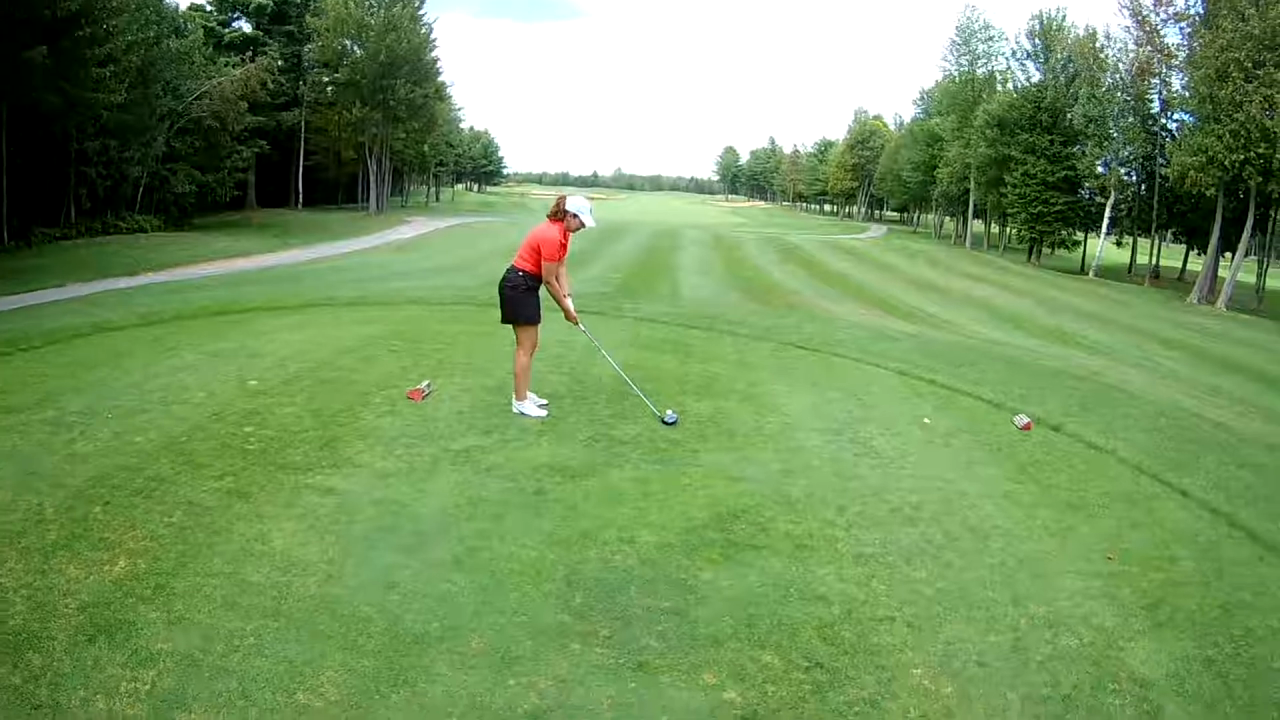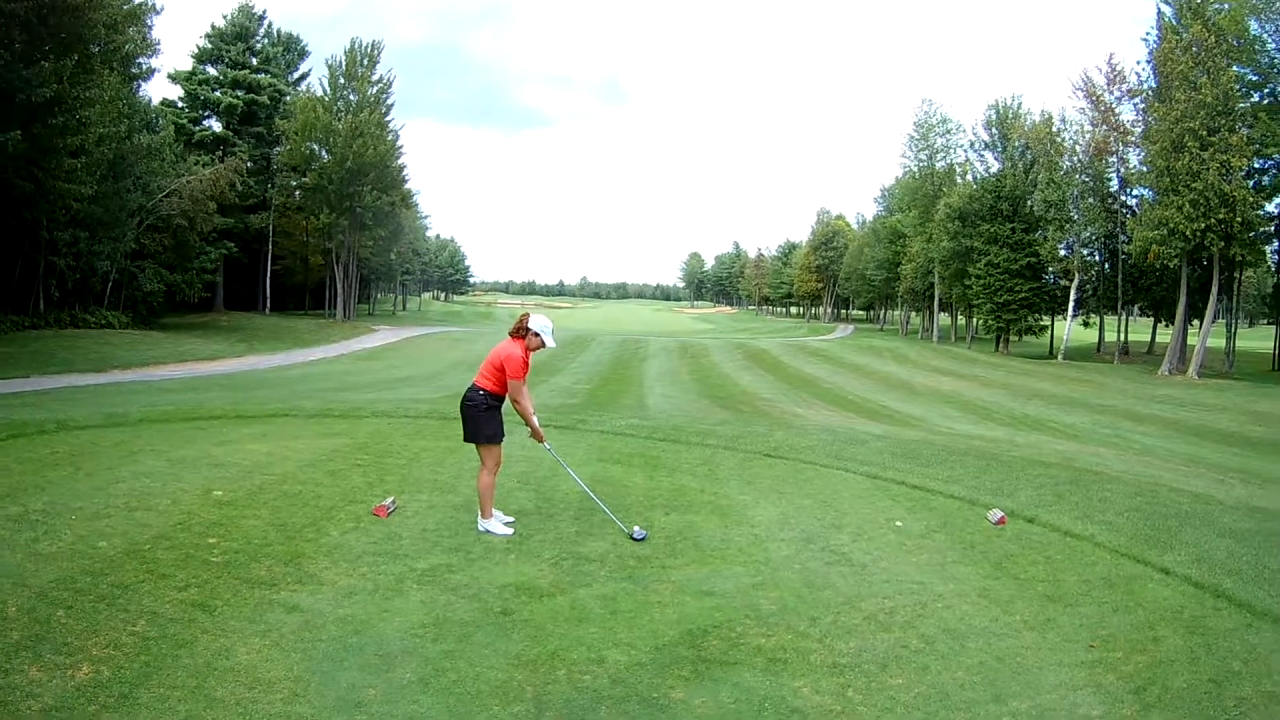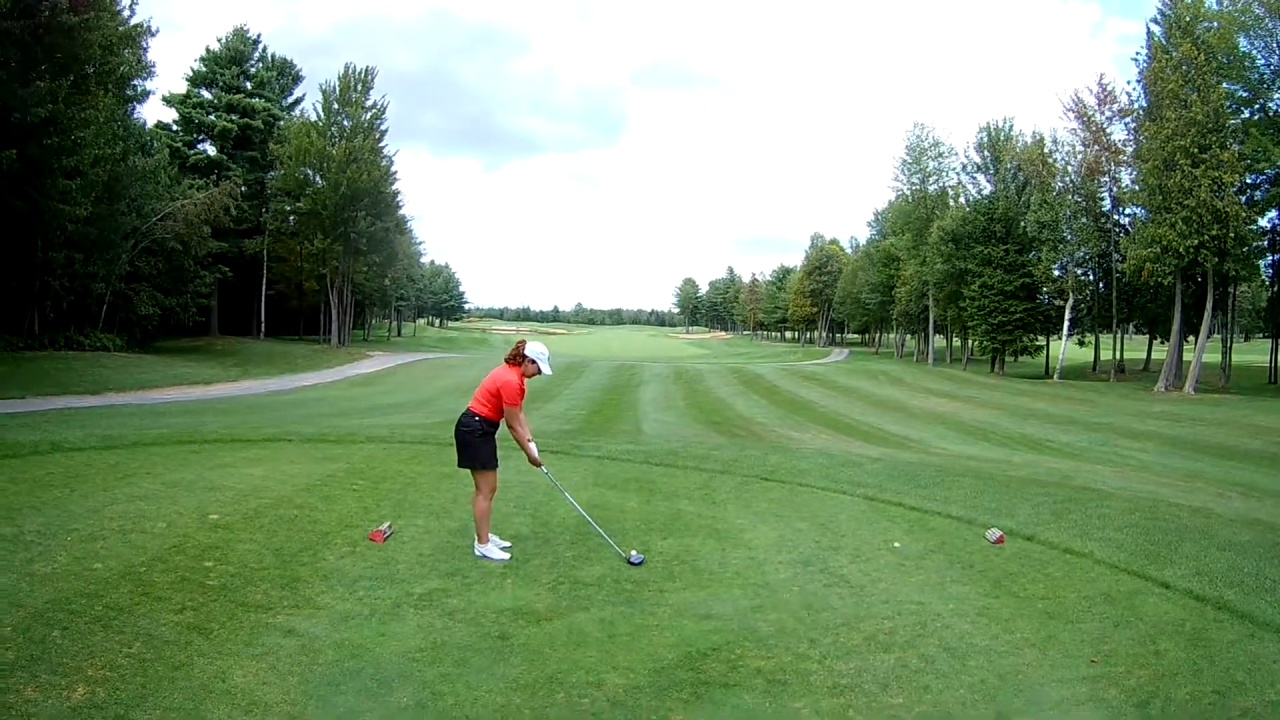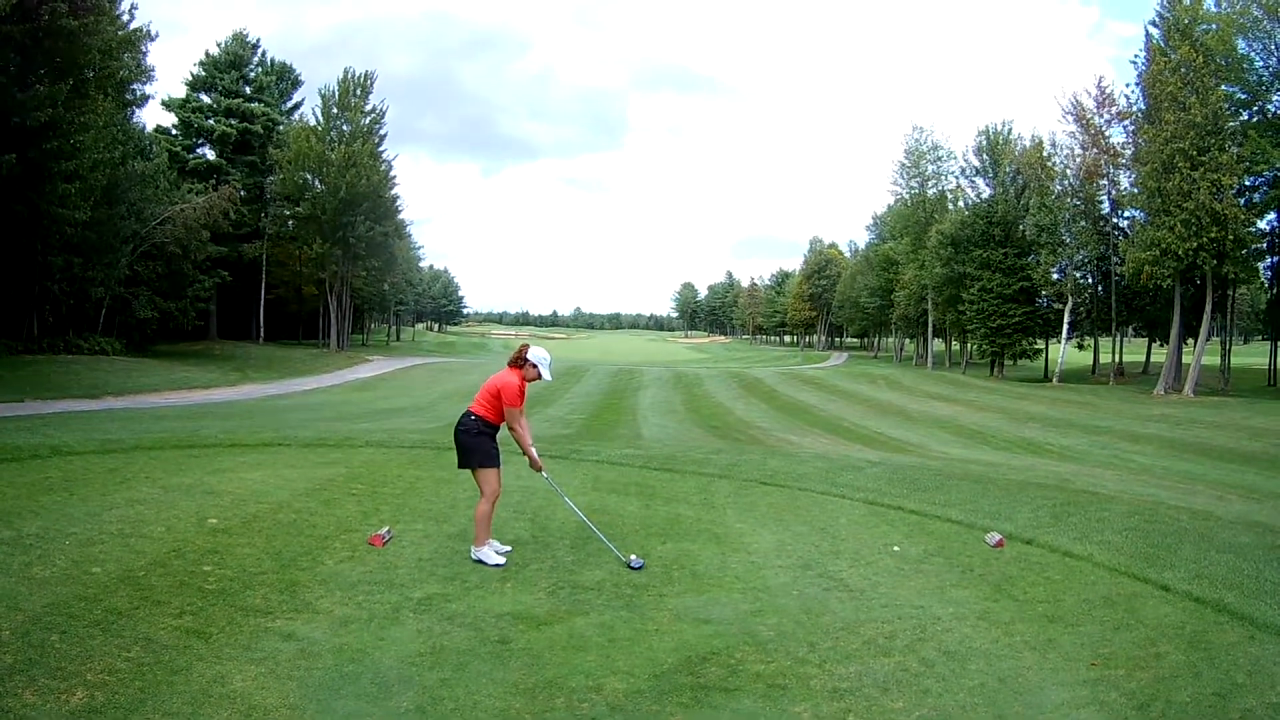
dt=0.7s
person 1, frame 1
left shoulder: (562, 232)
right shoulder: (551, 236)
left elbow: (561, 267)
right elbow: (549, 280)
left wrist: (568, 298)
right wrist: (566, 310)
left hip: (526, 285)
right hip: (518, 286)
left knee: (529, 345)
right knee: (526, 347)
left ankle: (522, 393)
right ankle: (520, 401)
person 1, frame 2
left shoulder: (522, 349)
right shoulder: (514, 354)
left elbow: (522, 386)
right elbow: (516, 399)
left wrist: (533, 417)
right wrist: (534, 428)
left hip: (489, 403)
right hip: (480, 404)
left knee: (493, 463)
right knee: (490, 465)
left ankle: (488, 511)
right ankle: (486, 520)
person 1, frame 3
left shoulder: (513, 373)
right shoulder: (511, 381)
left elbow: (519, 413)
right elbow: (512, 425)
left wrist: (531, 442)
right wrist: (529, 454)
left hip: (480, 428)
right hip: (475, 430)
left knee: (488, 488)
right knee: (486, 490)
left ankle: (484, 536)
right ankle: (482, 545)
person 1, frame 4
left shoulder: (517, 379)
right shoulder: (510, 383)
left elbow: (521, 417)
right elbow: (513, 427)
left wrist: (531, 448)
right wrist: (531, 457)
left hip: (483, 431)
right hip: (473, 432)
left knee: (493, 490)
right knee: (490, 492)
left ankle: (485, 541)
right ankle: (479, 548)
